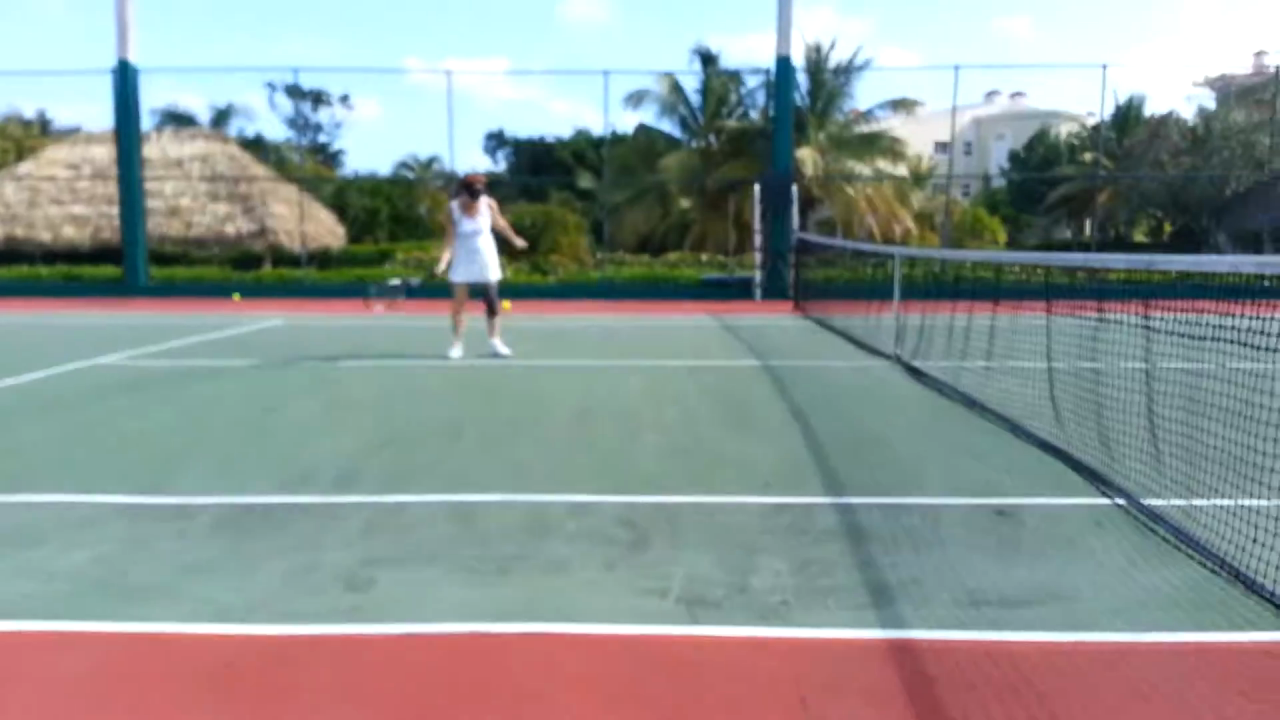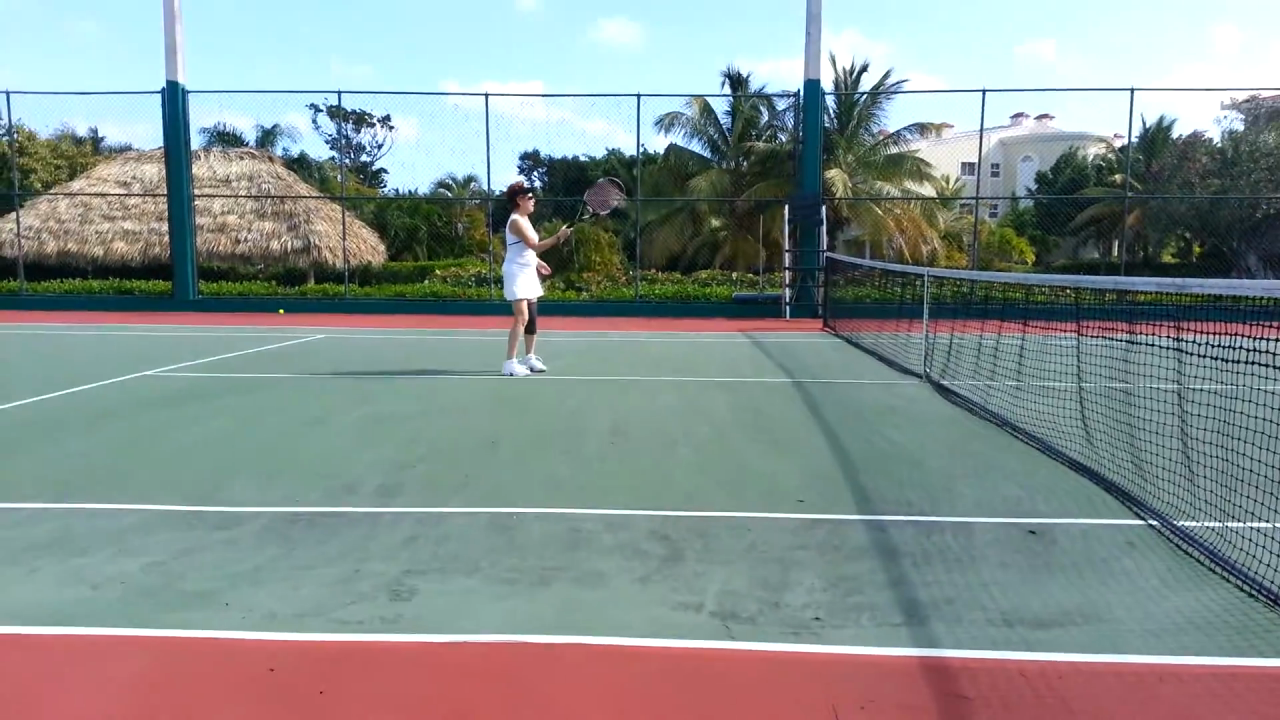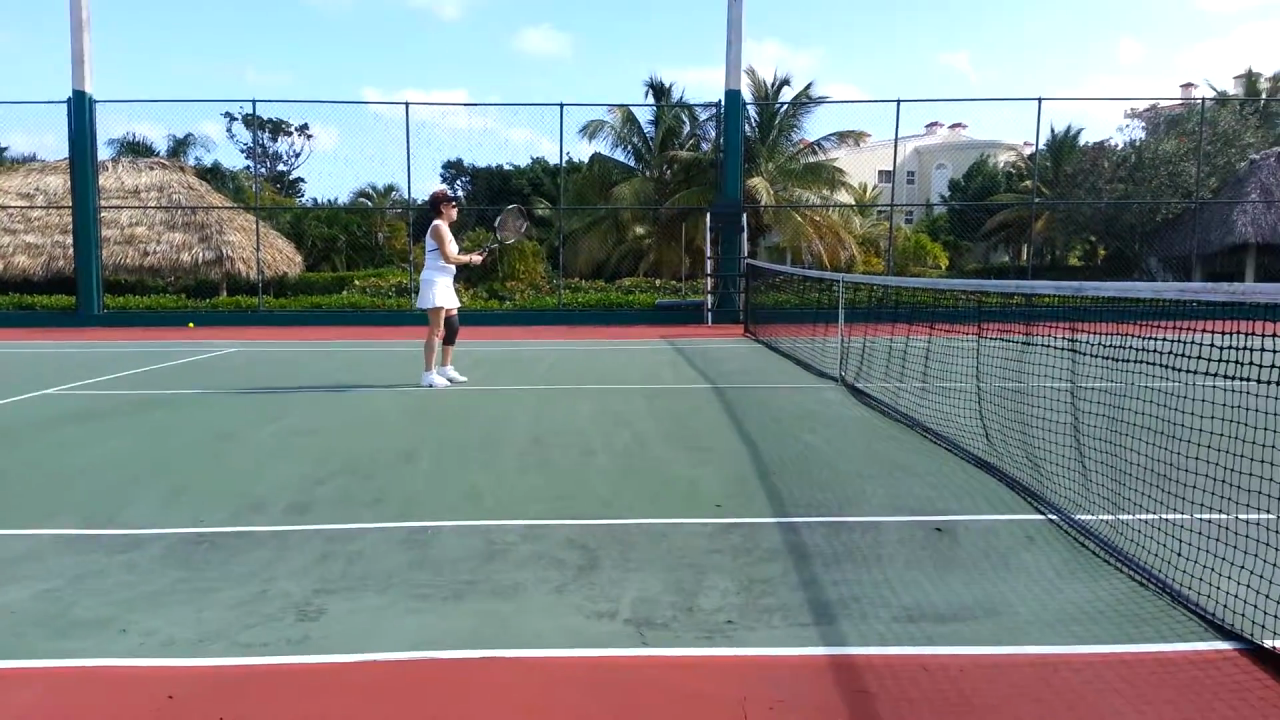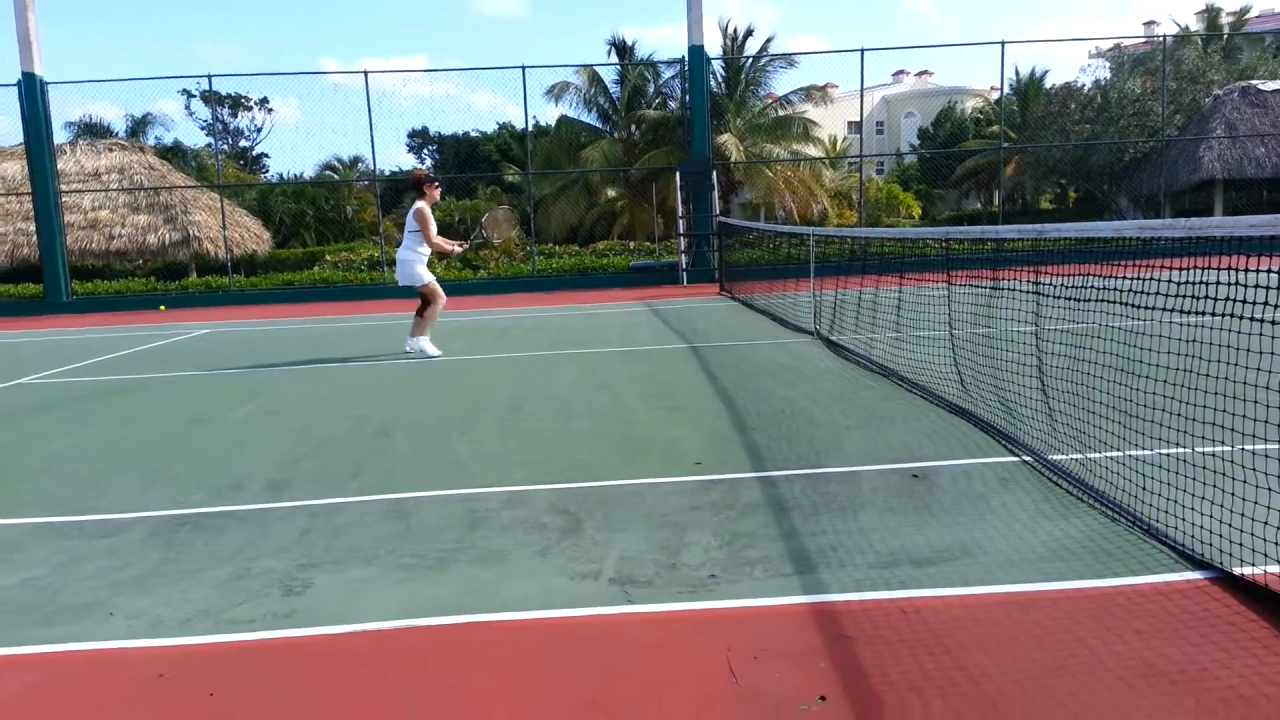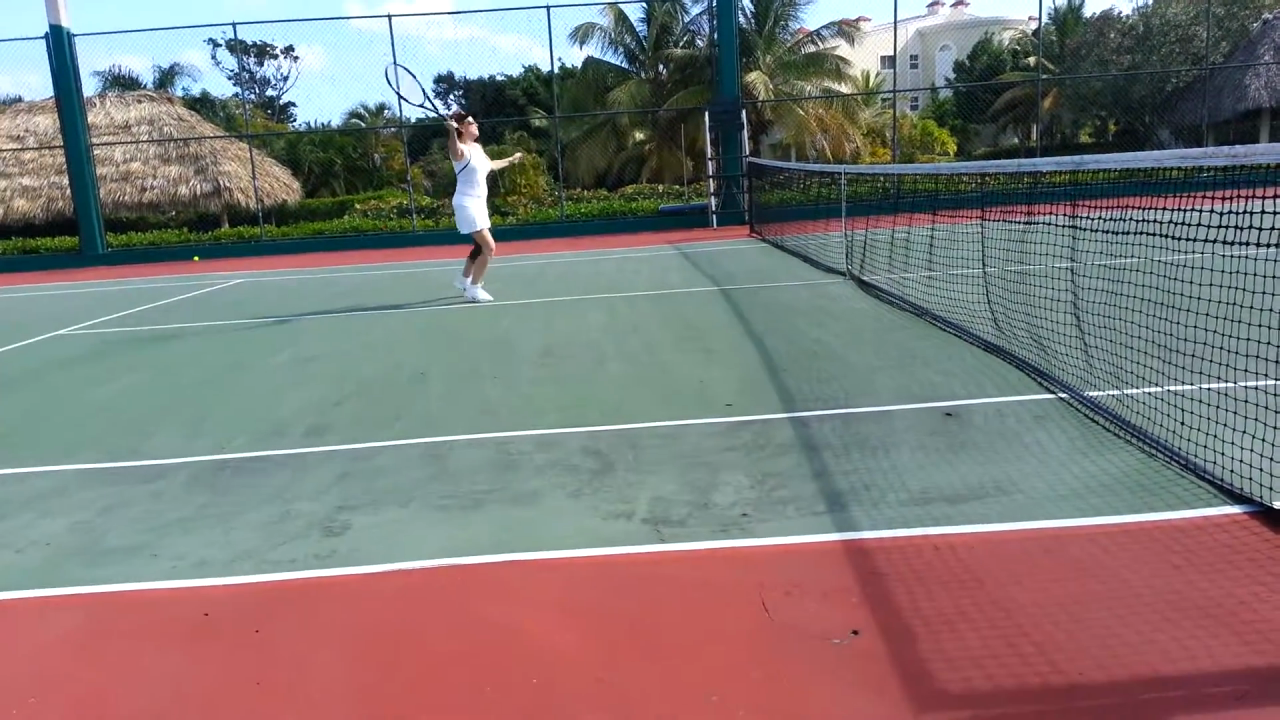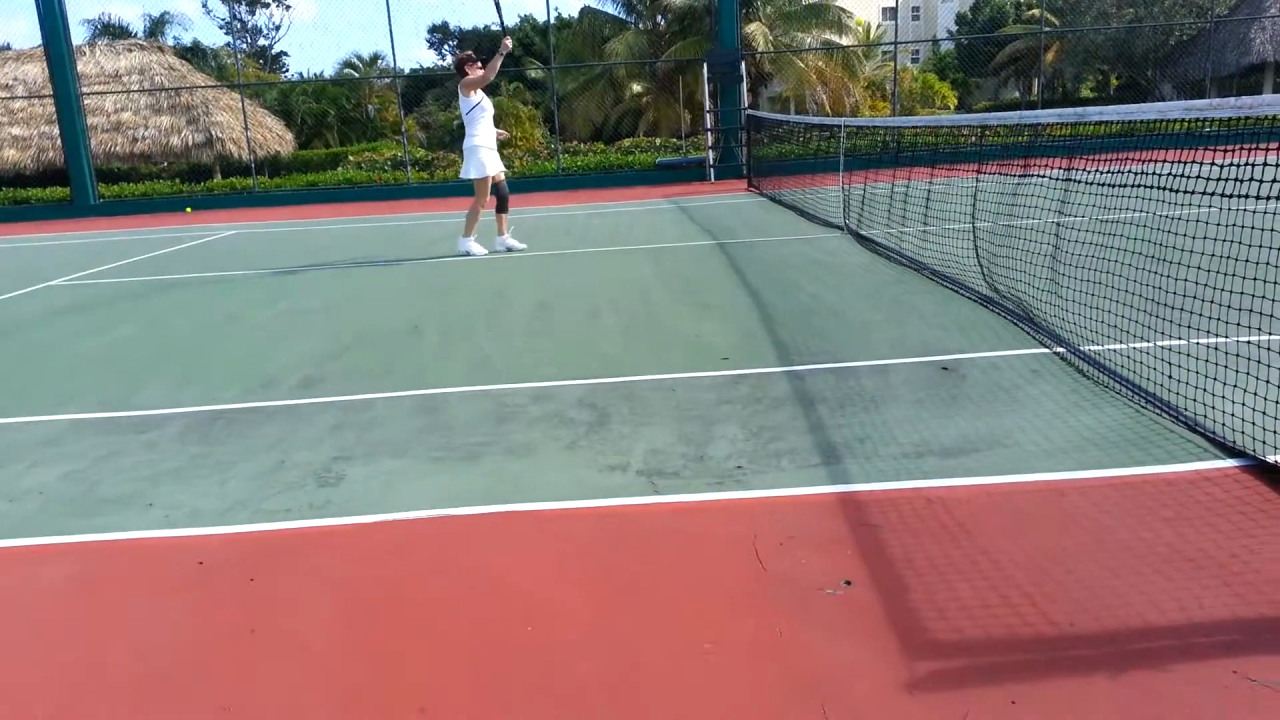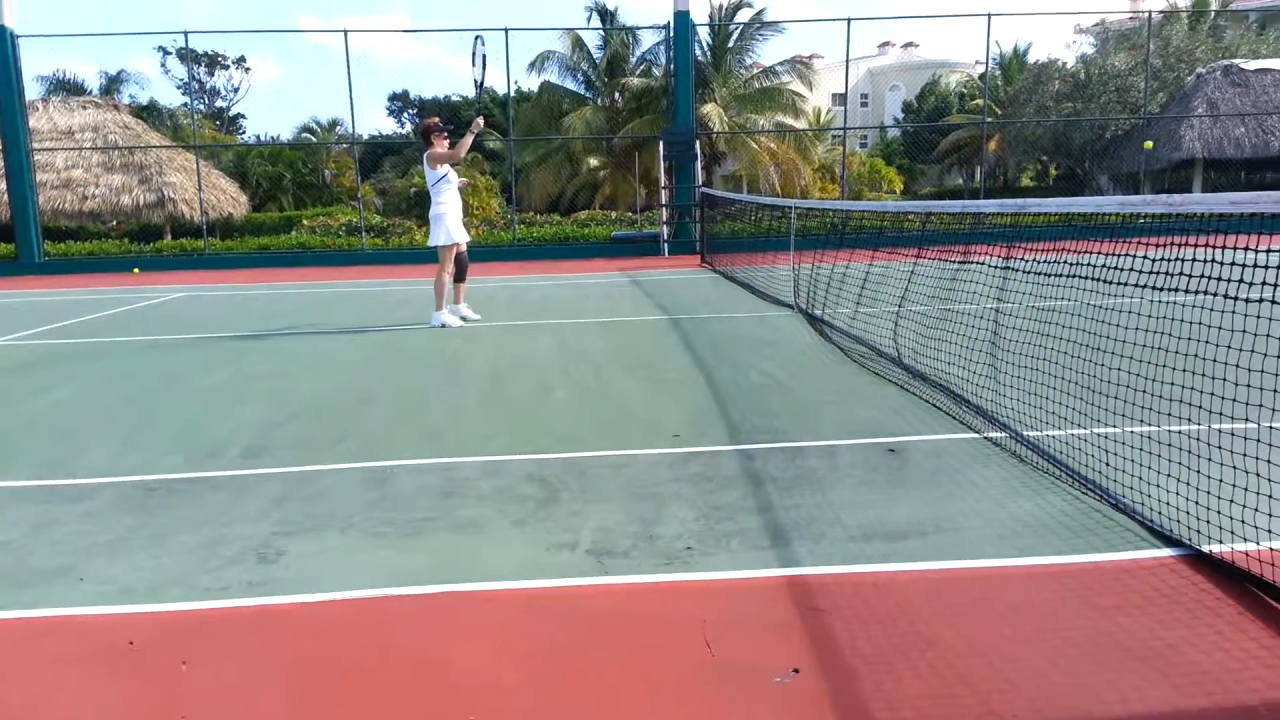
dt=0.7s
person 1, frame 1
left shoulder: (489, 204)
right shoulder: (453, 209)
left elbow: (500, 223)
right elbow: (450, 239)
left wrist: (514, 239)
right wrist: (443, 261)
left hip: (486, 257)
right hip: (464, 258)
left knee: (491, 300)
right knee: (458, 301)
left ankle: (495, 341)
right ankle: (457, 344)
person 1, frame 2
left shoulder: (524, 218)
right shoulder: (516, 222)
right elbow: (535, 246)
left wrist: (537, 262)
right wrist: (558, 236)
left hip: (528, 273)
right hip: (516, 274)
left knee: (532, 318)
right knee: (521, 318)
left ankle: (529, 357)
right ankle: (510, 362)
person 1, frame 3
left shoulder: (442, 228)
right shoulder: (438, 227)
right elbow: (448, 258)
left wrist: (471, 256)
right wrist: (471, 260)
left hip: (444, 284)
right hip: (435, 283)
left knee: (452, 327)
right knee: (437, 330)
left ankle: (446, 369)
right ankle: (429, 374)
person 1, frame 4
left shoulder: (422, 208)
right shoulder: (422, 209)
left elbow: (432, 238)
right elbow: (431, 243)
left wrist: (454, 243)
right wrist: (452, 250)
left hip: (413, 261)
right hip: (411, 261)
left knee: (428, 301)
right knee: (439, 299)
left ankle: (414, 340)
right ankle: (422, 339)
person 1, frame 5
left shoulder: (476, 147)
right shoulder: (458, 148)
left elbow: (489, 165)
right elbow: (454, 147)
left wrist: (511, 160)
right wrist: (451, 130)
left hip: (478, 203)
right hip: (467, 205)
left knee: (481, 245)
right knee: (489, 246)
left ankle: (464, 279)
right ankle: (474, 288)
person 1, frame 6
left shoulder: (476, 91)
right shoulder: (467, 84)
right elbow: (488, 76)
left wrist: (494, 131)
right wrist: (502, 52)
left hip: (488, 149)
right hip: (478, 149)
left knee: (503, 193)
right knee: (482, 199)
left ankle: (503, 238)
right ankle: (466, 241)
person 1, frame 7
left shoulder: (437, 159)
right shoulder: (432, 155)
right elbow: (458, 154)
left wrist: (454, 183)
right wrist: (473, 130)
left hip: (451, 217)
right hip: (444, 217)
left knee: (462, 263)
right knee: (445, 267)
left ankle: (458, 306)
right ankle: (439, 314)
